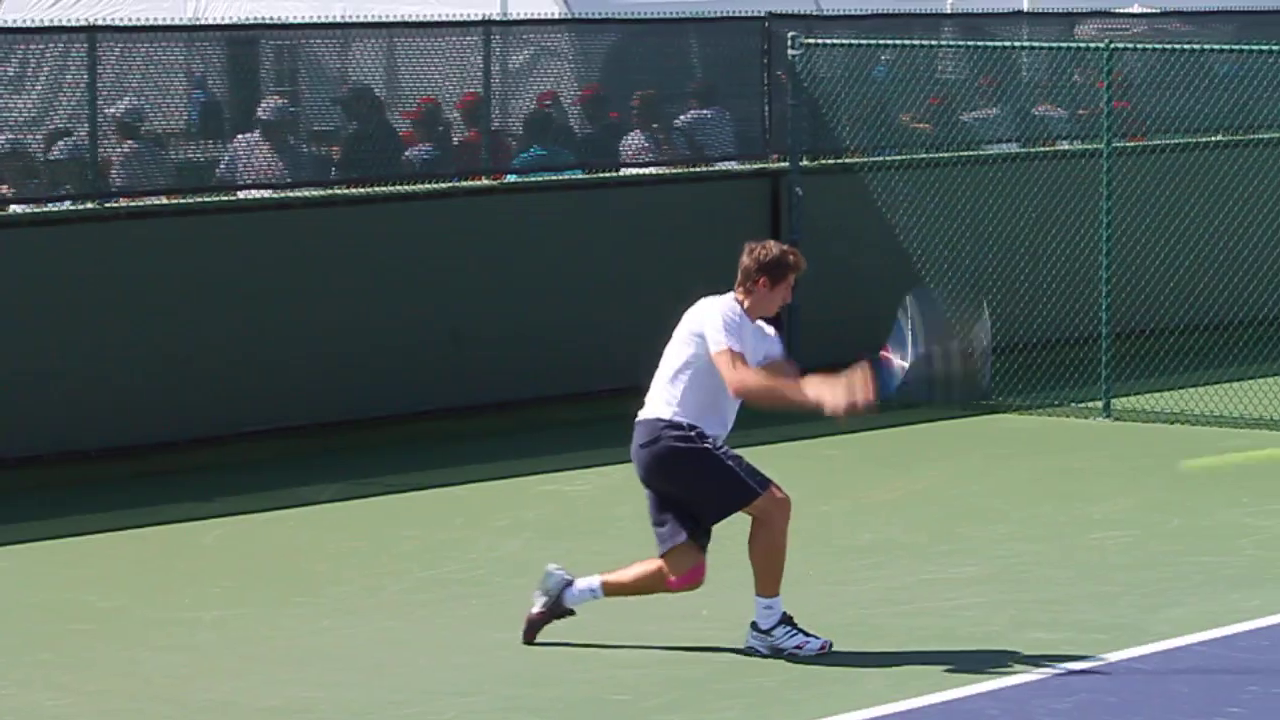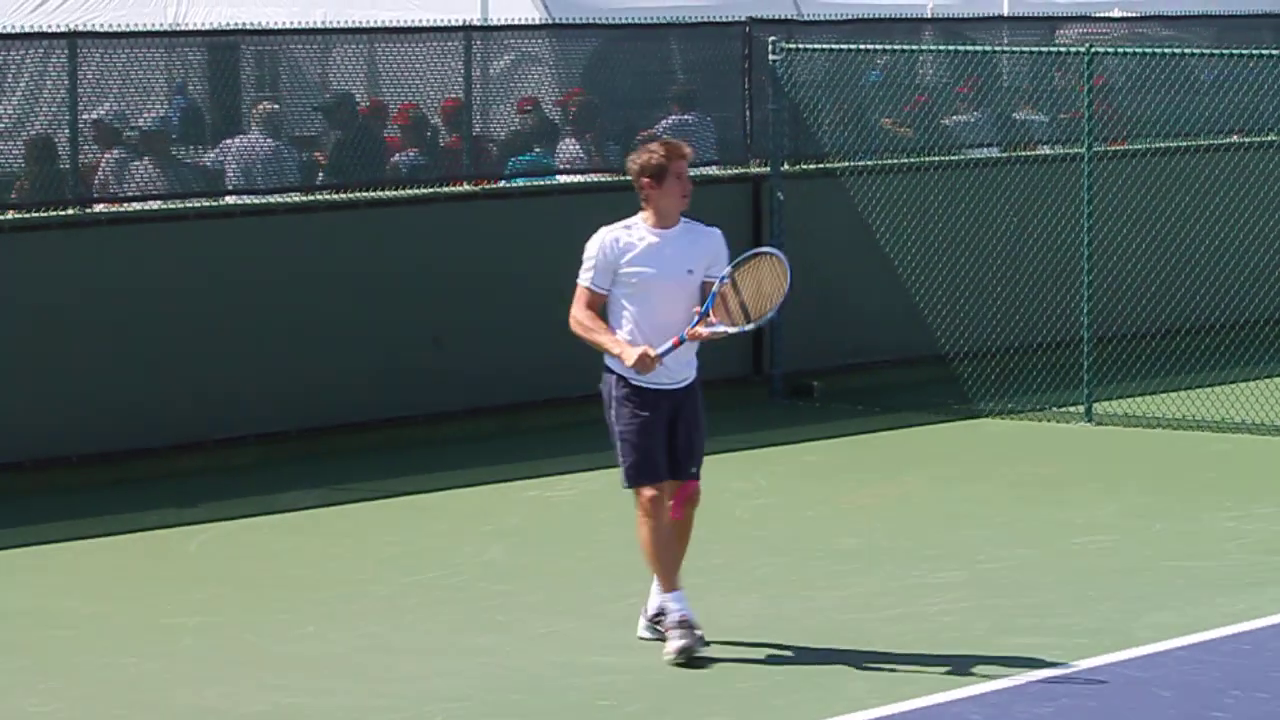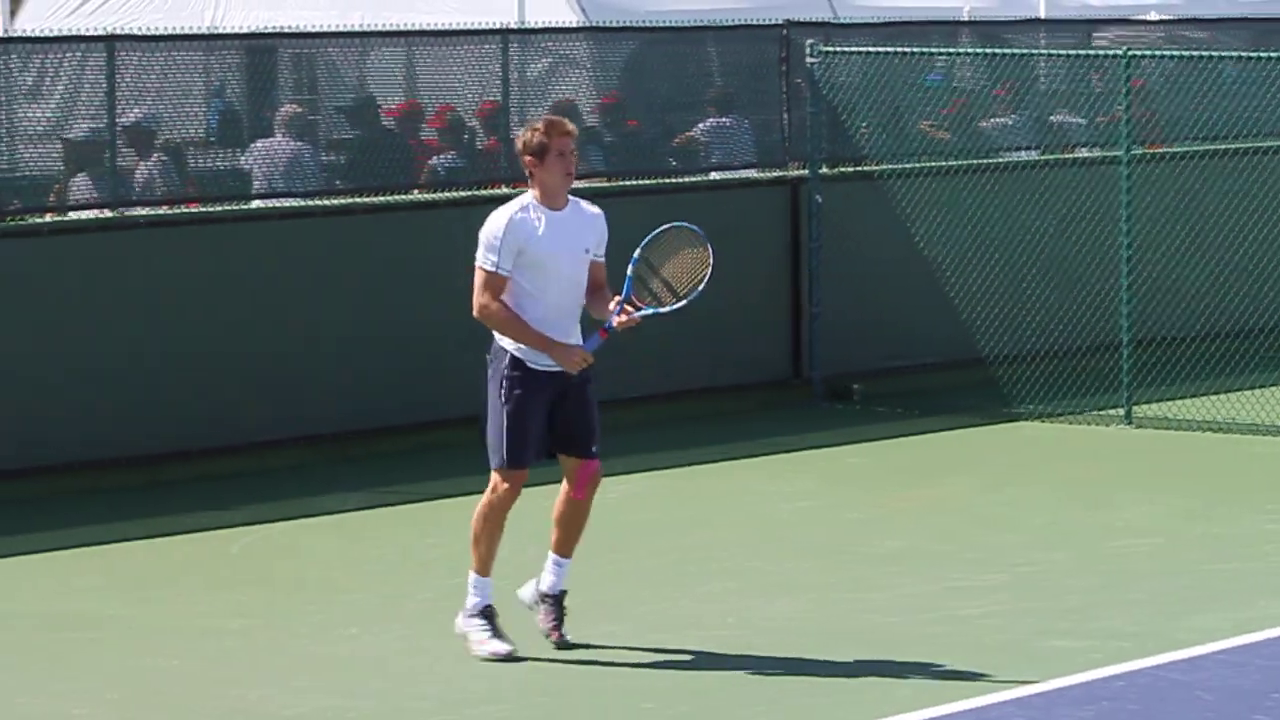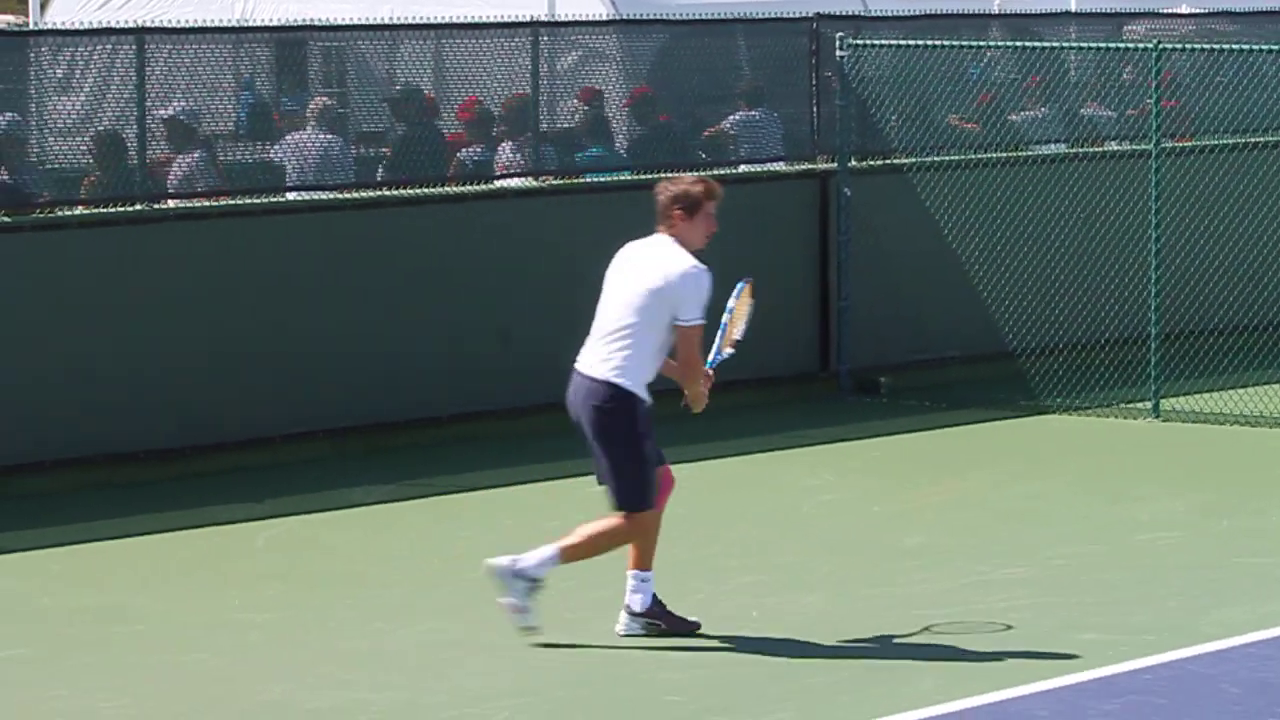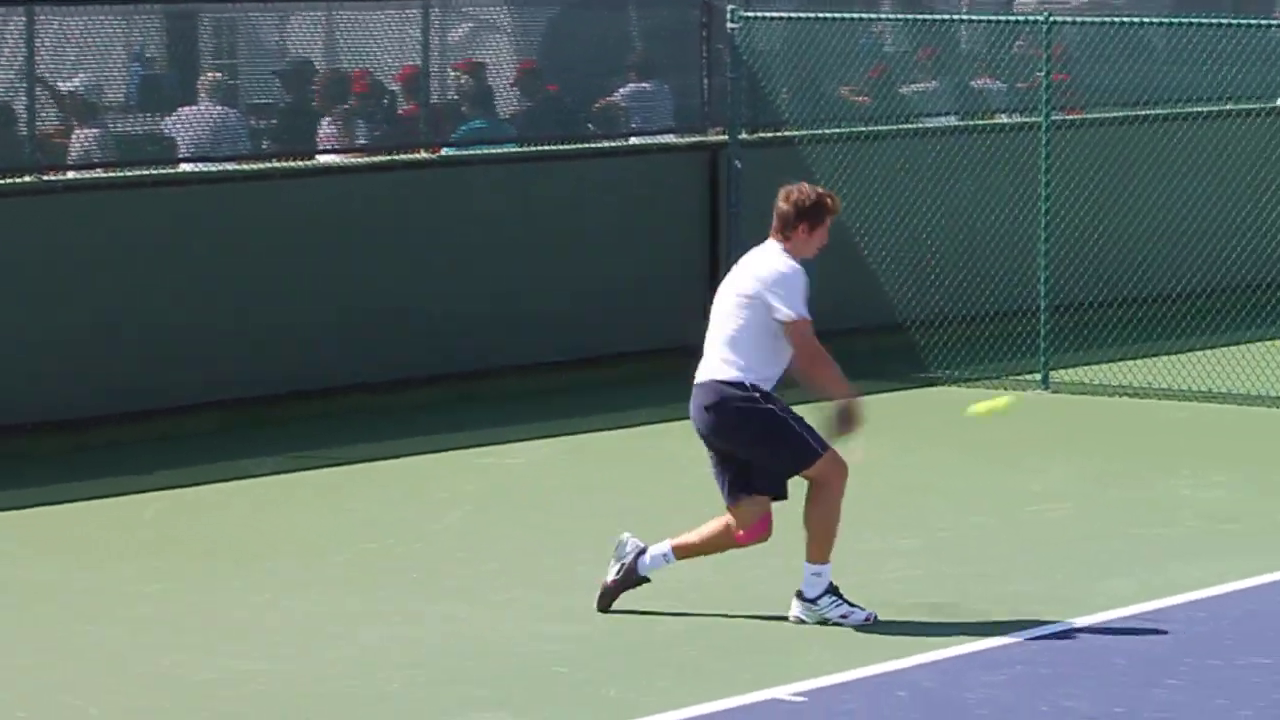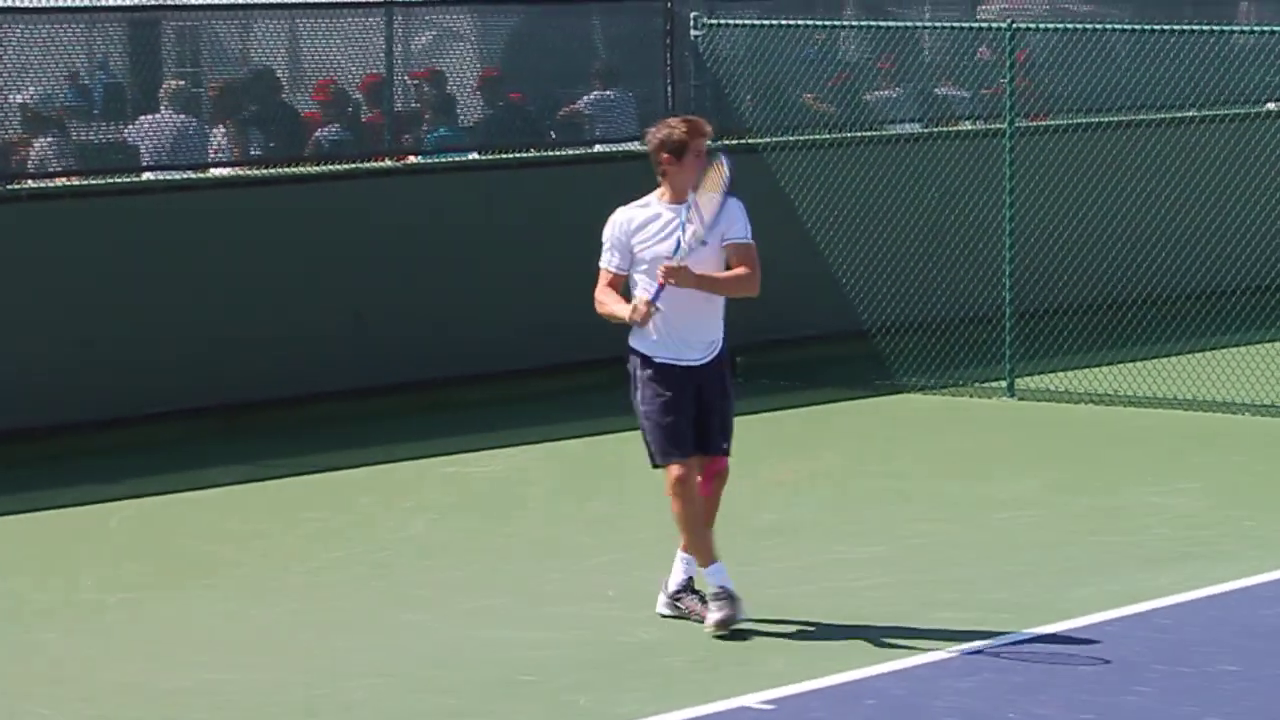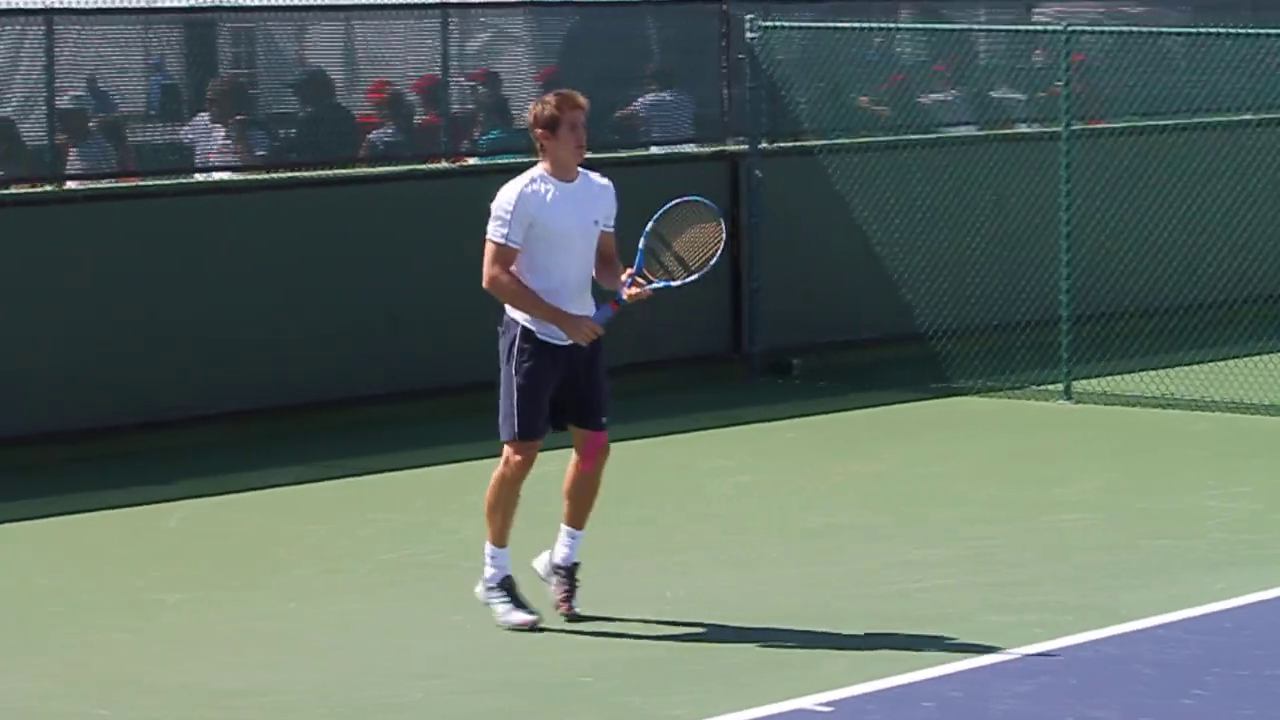
dt=0.7s
person 1, frame 1
left shoulder: (760, 334)
right shoulder: (716, 312)
left elbow: (789, 382)
right elbow: (740, 383)
left wrist: (834, 387)
right wrist: (821, 394)
left hip: (663, 443)
right hip: (672, 438)
left knee: (682, 573)
right knee: (774, 505)
left ankle: (567, 590)
right ankle: (768, 624)
person 1, frame 2
left shoulder: (709, 240)
right shoulder: (610, 242)
right elbow: (580, 315)
left wrist: (709, 326)
right wrist: (623, 348)
left hip: (683, 385)
right hip: (631, 386)
left knee: (685, 495)
right knee: (651, 497)
left ankle: (664, 609)
right ankle: (663, 611)
person 1, frame 3
left shoulder: (591, 218)
right shoulder: (508, 223)
right elbow: (484, 304)
left wrist: (610, 308)
right wrist: (554, 347)
left hip: (570, 366)
right hip: (521, 365)
left knee: (584, 475)
right knee: (507, 483)
left ankle: (548, 589)
right ankle: (476, 608)
person 1, frame 4
left shoulder: (632, 252)
right shoulder: (691, 273)
right elbow: (689, 360)
left wrist: (678, 373)
right wrist: (698, 393)
left hip: (601, 388)
right hip: (611, 399)
left knee: (660, 484)
right knee: (634, 521)
left ankle: (641, 605)
right ankle: (524, 567)
person 1, frame 5
left shoulder: (765, 264)
right shoulder: (782, 273)
left elbow: (790, 356)
right elbow: (808, 353)
left wrist: (833, 390)
right wrist: (847, 397)
left hip: (710, 400)
right hip: (735, 396)
left knee: (749, 528)
right knee: (832, 471)
left ankle: (641, 560)
right ankle: (814, 593)
person 1, frame 6
left shoulder: (727, 211)
right shoulder: (627, 222)
left elbow: (750, 281)
right elbow: (603, 294)
left wrist: (694, 279)
right wrist: (629, 310)
left hip: (710, 361)
right hip: (655, 364)
left knee: (713, 472)
right knee: (679, 475)
left ankle: (683, 585)
right ankle: (719, 585)
person 1, frame 7
left shoulder: (601, 190)
right shoulder: (519, 196)
right elbow: (494, 276)
left wrist: (622, 282)
right wrist: (563, 318)
left hip: (581, 337)
right hip: (532, 337)
left knee: (594, 447)
right knee: (519, 456)
left ankle: (562, 560)
right ankle: (495, 577)
